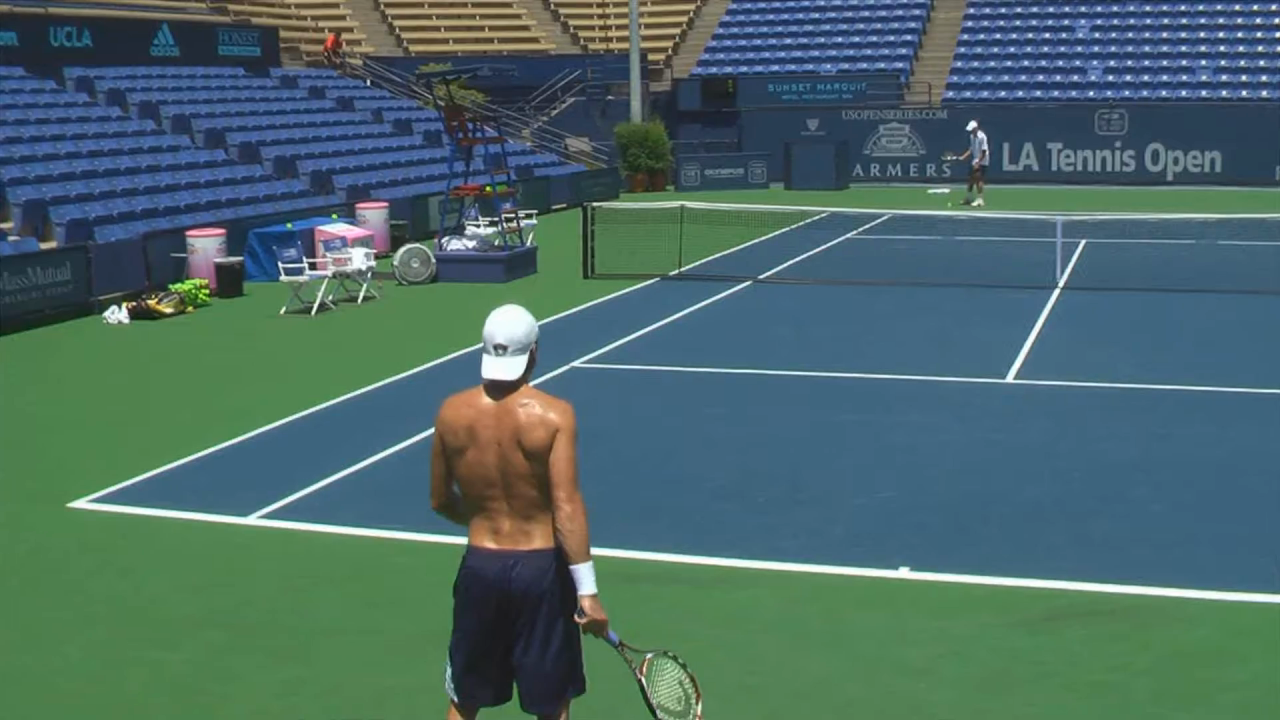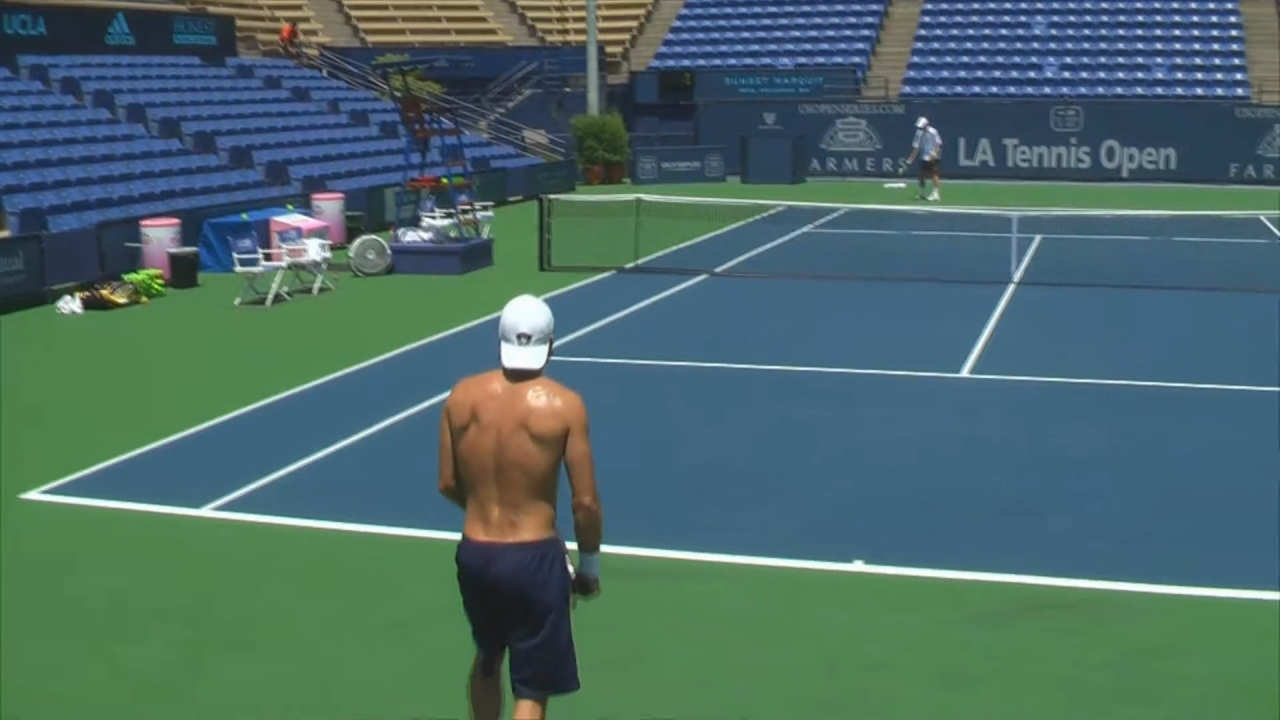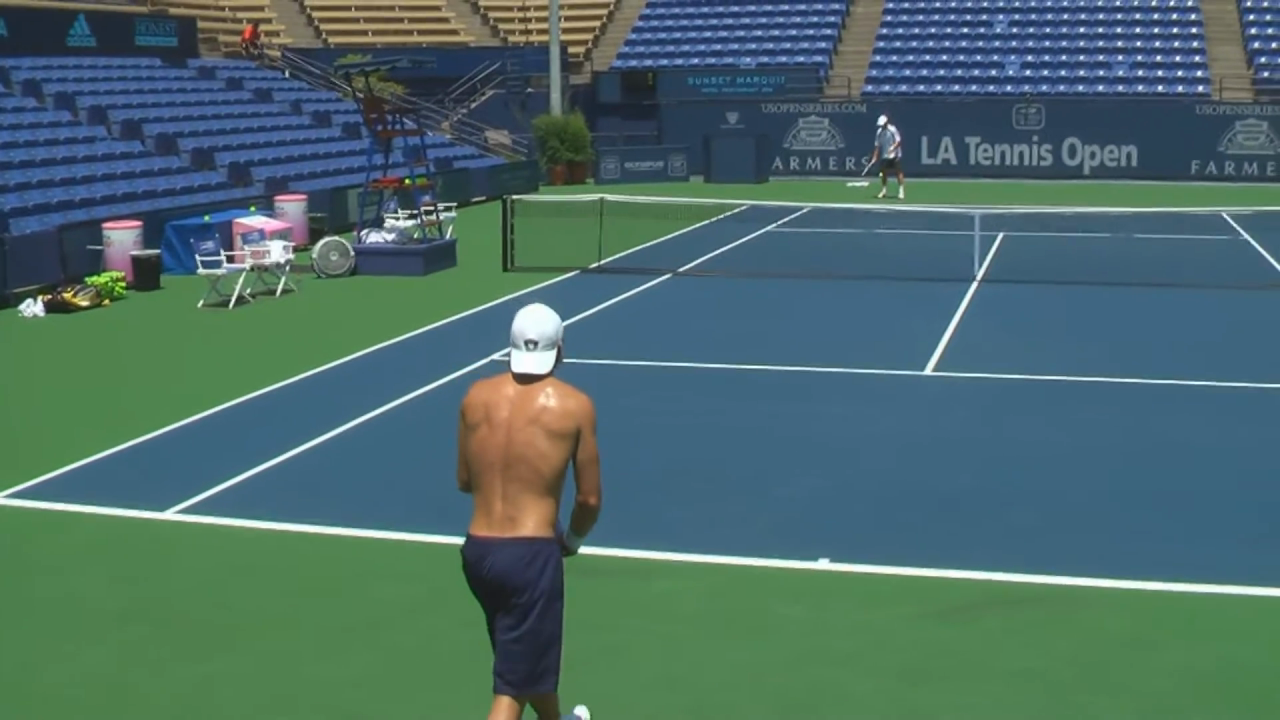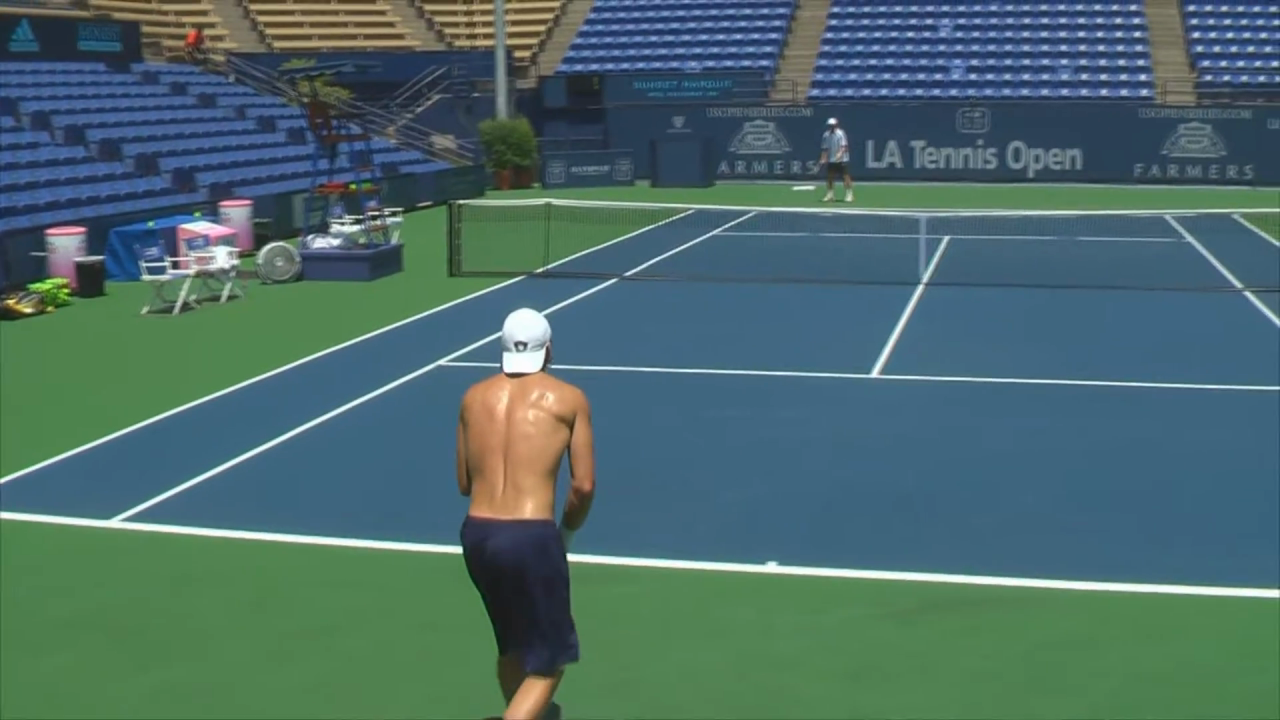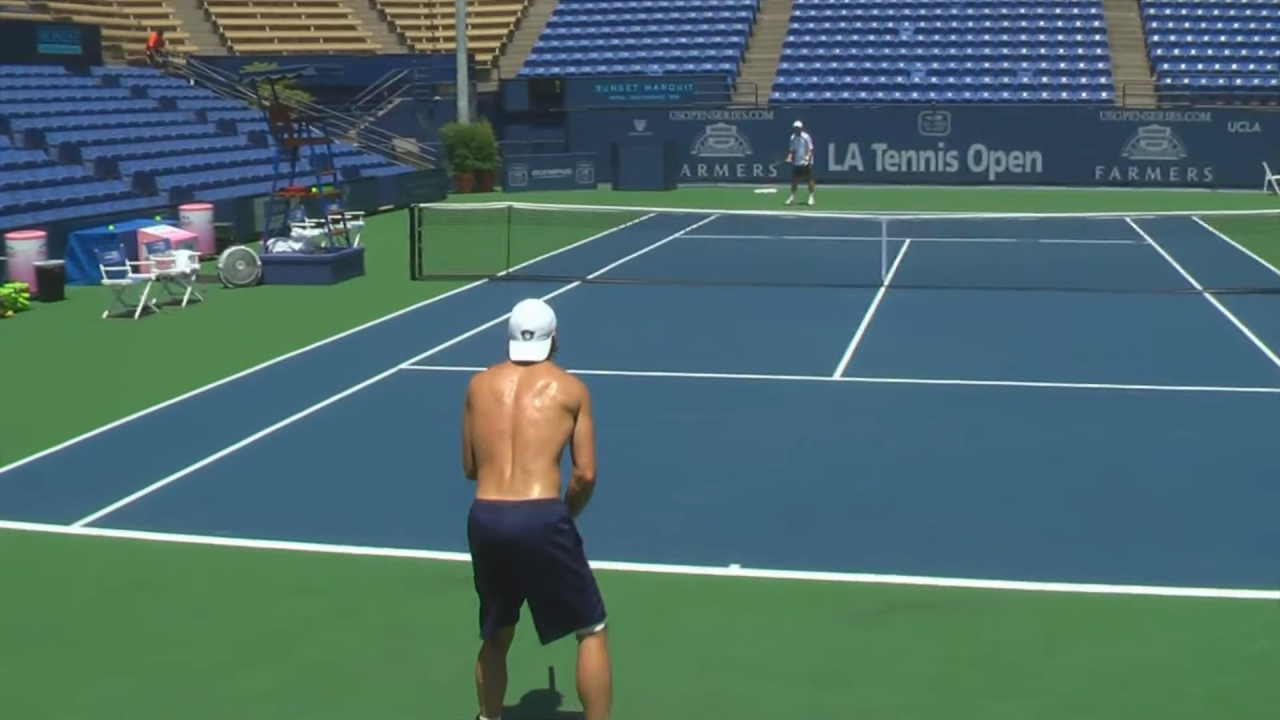
dt=1s
person 1, frame 1
left shoulder: (452, 412)
right shoulder: (553, 414)
left elbow: (440, 501)
right elbow: (566, 507)
right wrist: (587, 590)
left hip: (480, 565)
right hip: (541, 566)
person 1, frame 2
left shoulder: (462, 396)
right shoulder: (563, 404)
left elbow: (448, 484)
right elbow: (585, 502)
right wrist: (589, 565)
left hip: (473, 552)
right hip: (533, 558)
left knee: (486, 661)
person 1, frame 3
left shoulder: (476, 397)
right shoulder: (573, 405)
left elbow: (465, 481)
right elbow: (589, 498)
right wrist: (573, 538)
left hip: (477, 549)
right hip: (529, 554)
left knee: (524, 657)
person 1, frame 4
left shoulder: (474, 397)
right shoulder: (568, 398)
left elbow: (464, 482)
right elbow: (584, 486)
right wrist: (566, 532)
left hip: (477, 534)
right hip: (531, 537)
left knee: (513, 649)
right knee: (545, 667)
person 1, frame 5
left shoulder: (479, 385)
right shoulder: (570, 388)
right elbow: (585, 474)
right wrist: (567, 513)
left hip: (484, 518)
right hip: (540, 518)
left knee: (495, 638)
right knee: (592, 631)
